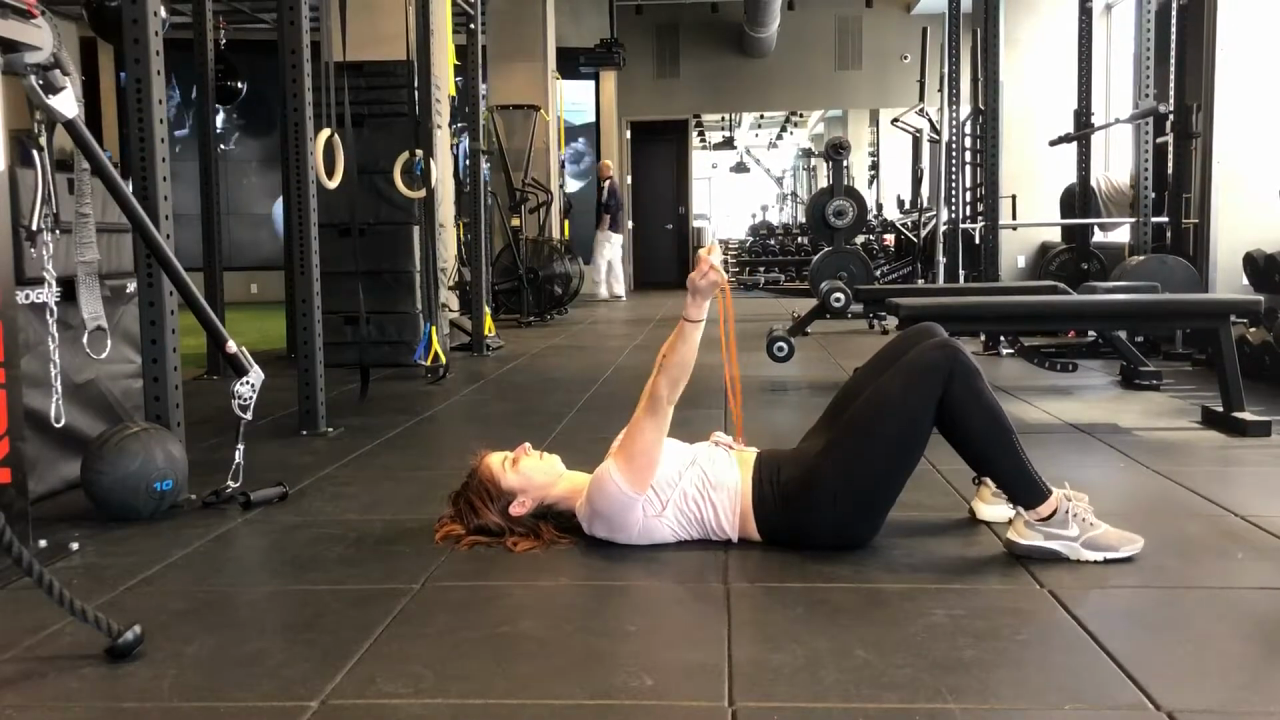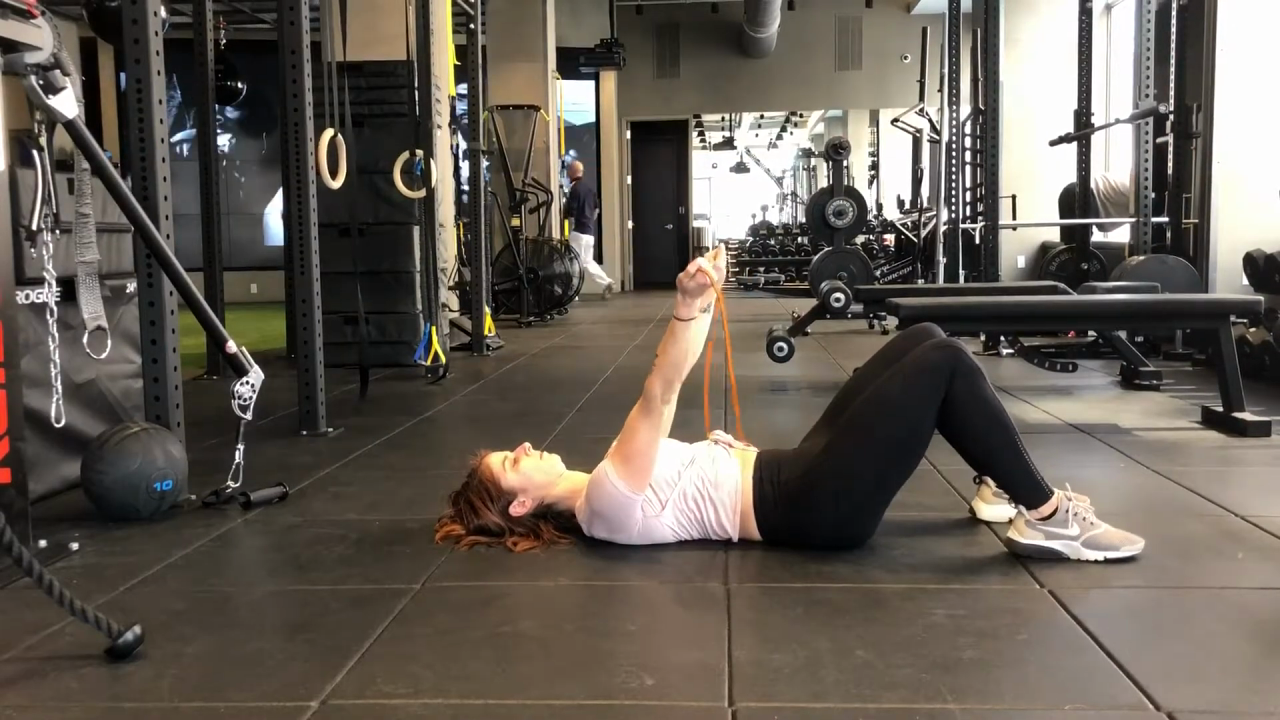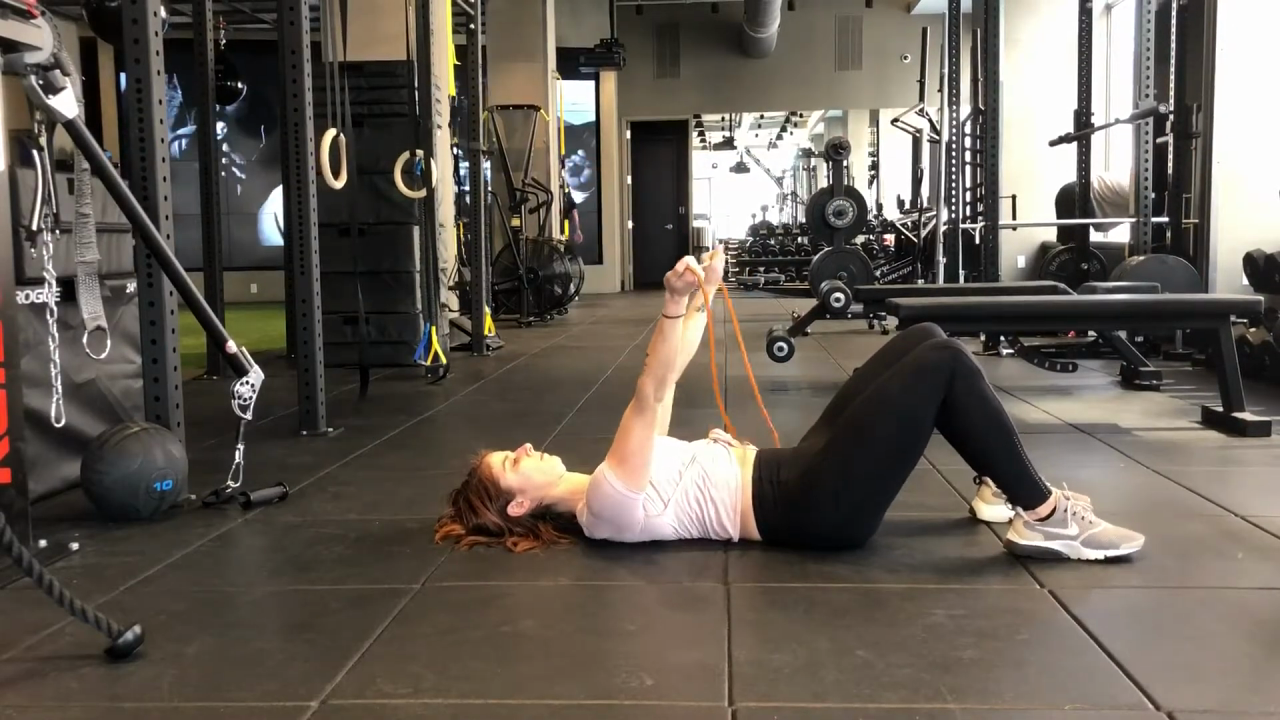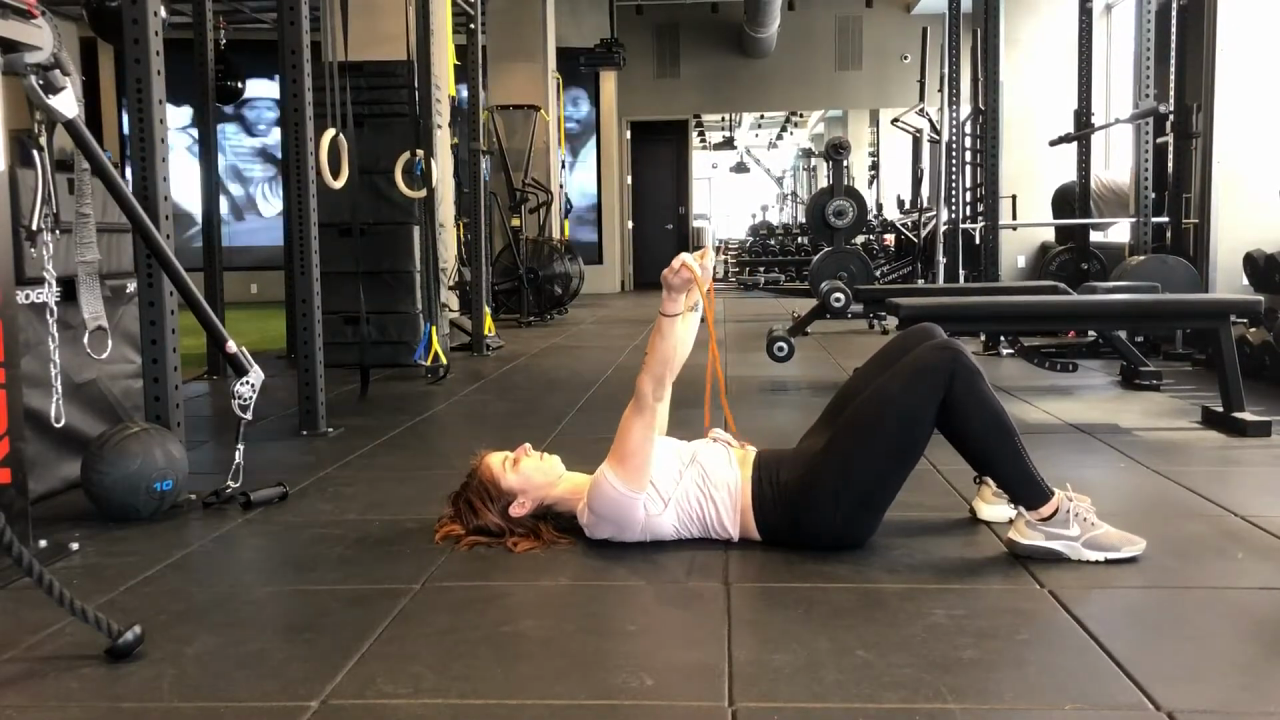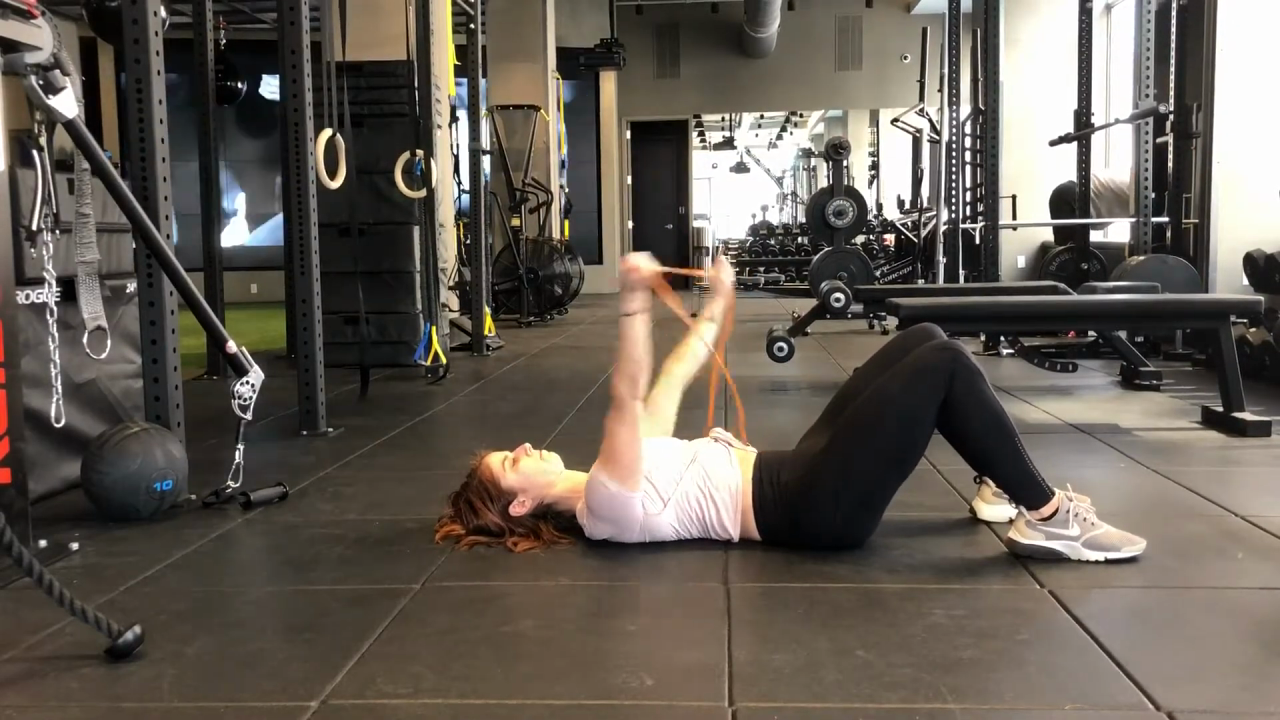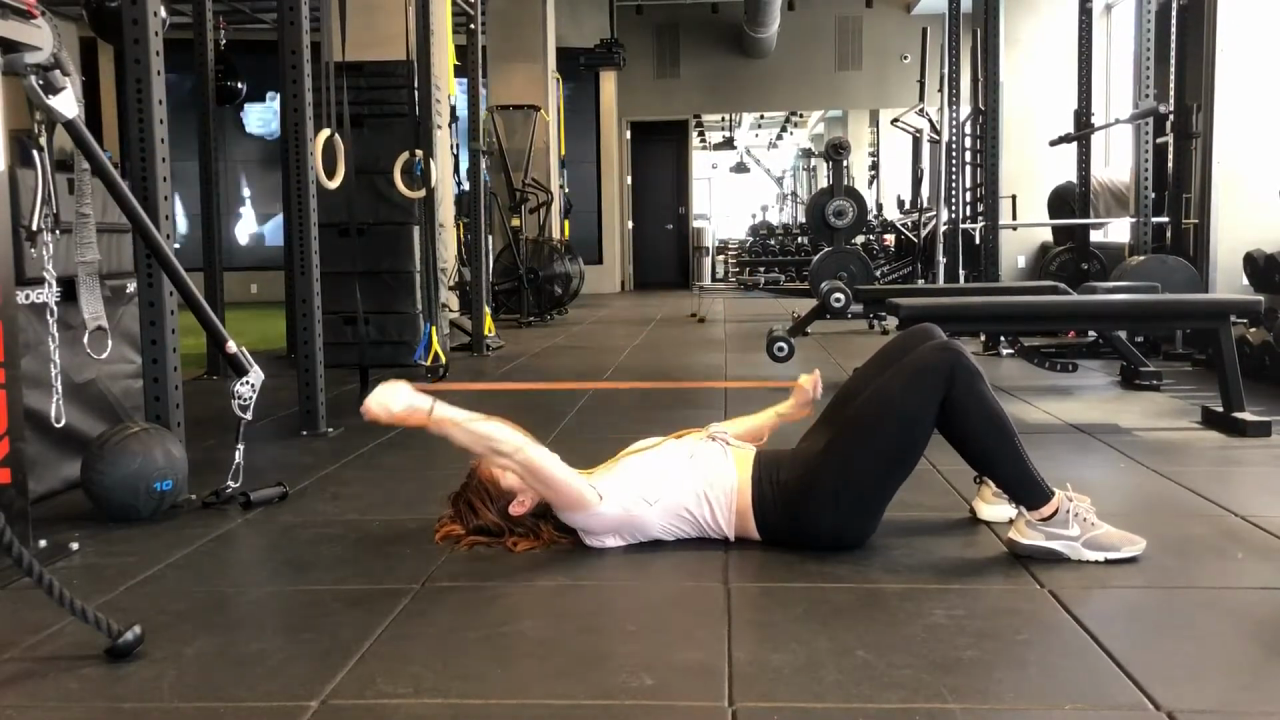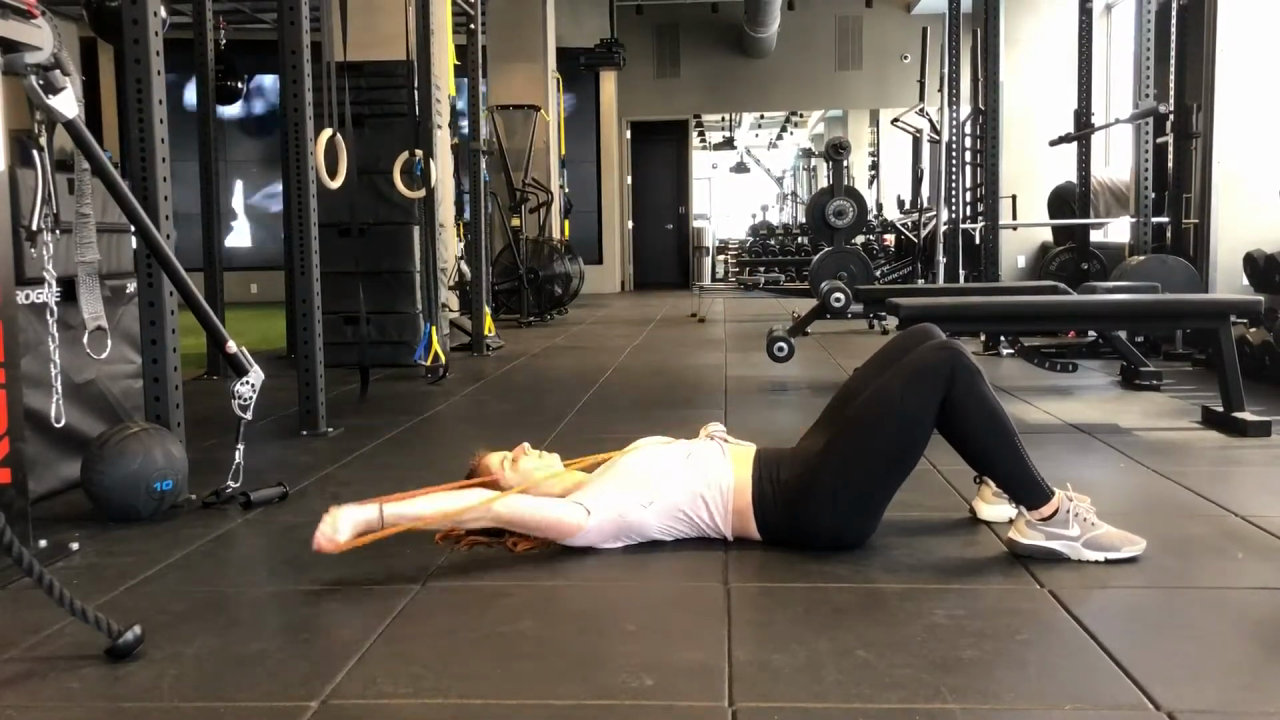
dt=0.4s
person 1, frame 1
left shoulder: (609, 476)
right shoulder: (606, 506)
left elbow: (660, 382)
right elbow: (661, 397)
left wrist: (702, 297)
right wrist: (694, 305)
left hip: (794, 473)
right hip: (815, 508)
left knee: (926, 341)
right knee: (941, 363)
left ankle: (1005, 489)
right ankle: (1045, 519)
person 1, frame 2
left shoulder: (608, 477)
right shoulder: (605, 506)
left elbow: (665, 385)
right elbow: (656, 398)
left wrist: (706, 296)
right wrist: (686, 305)
left hip: (794, 474)
right hip: (815, 507)
left knee: (926, 340)
right knee: (942, 362)
left ankle: (1004, 487)
right ankle: (1046, 516)
person 1, frame 3
left shoulder: (607, 481)
right shoulder: (605, 506)
left elbow: (669, 377)
right elbow: (648, 396)
left wrist: (706, 294)
right wrist: (673, 303)
left hip: (795, 473)
right hip: (814, 508)
left knee: (925, 340)
right knee: (942, 363)
left ankle: (1006, 488)
right ankle: (1045, 519)
person 1, frame 4
left shoulder: (603, 483)
right shoulder: (607, 508)
left elbow: (658, 385)
right elbow: (648, 395)
left wrist: (695, 294)
right wrist: (672, 300)
left hip: (795, 473)
right hip: (813, 507)
left knee: (926, 340)
right knee: (941, 363)
left ankle: (1005, 488)
right ankle: (1046, 518)
person 1, frame 5
left shoulder: (601, 485)
right shoulder: (603, 508)
left elbow: (666, 387)
right elbow: (626, 400)
left wrist: (715, 310)
right wrist: (633, 301)
left hip: (795, 474)
right hip: (814, 507)
left knee: (925, 341)
right knee: (942, 365)
left ankle: (1003, 486)
right ankle: (1047, 518)
person 1, frame 6
left shoulder: (608, 474)
right shoulder: (591, 515)
left elbow: (710, 436)
right elbow: (522, 446)
left wrist: (788, 406)
right wrist: (422, 406)
left hip: (787, 472)
right hip: (813, 508)
left knee: (925, 340)
right knee: (941, 365)
left ankle: (1003, 487)
right ankle: (1047, 518)
person 1, frame 7
left shoulder: (601, 475)
right shoulder: (585, 516)
right elbow: (491, 508)
right wrist: (365, 512)
left hip: (787, 470)
right hip: (811, 508)
left knee: (924, 342)
right knee: (941, 366)
left ankle: (1004, 488)
right ankle: (1047, 520)
